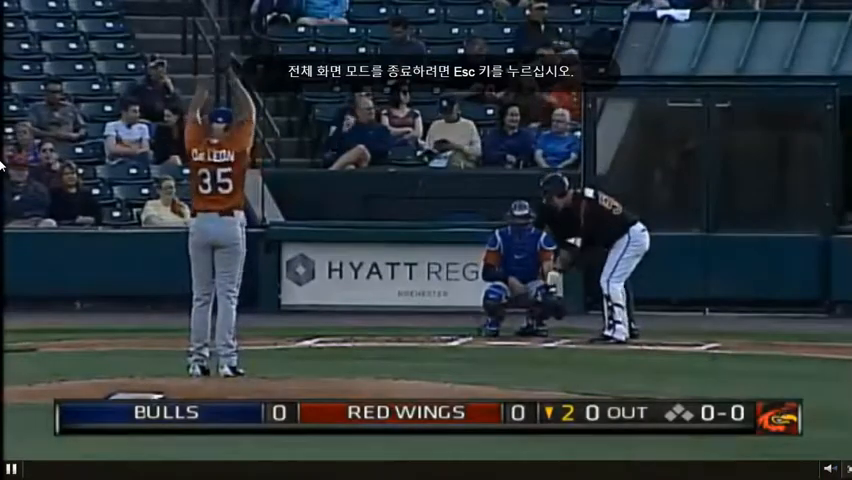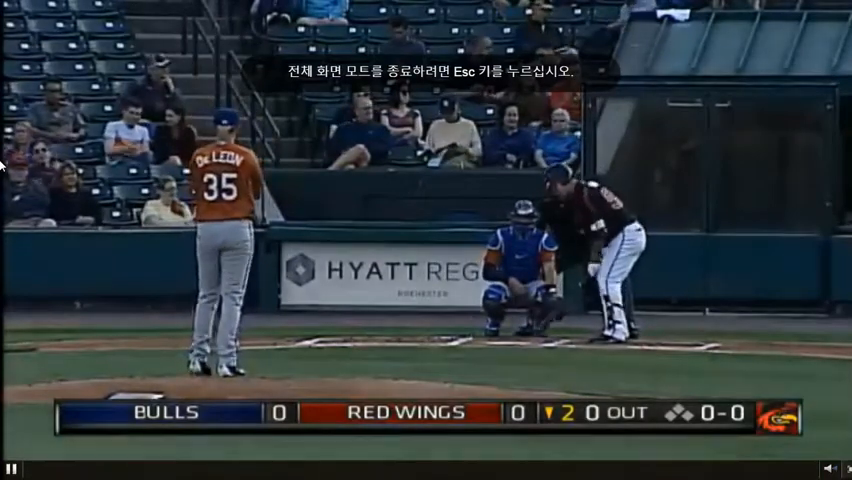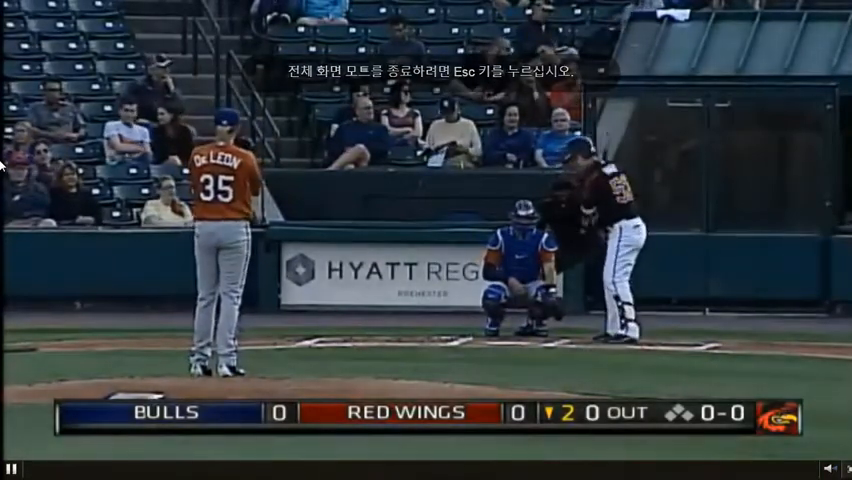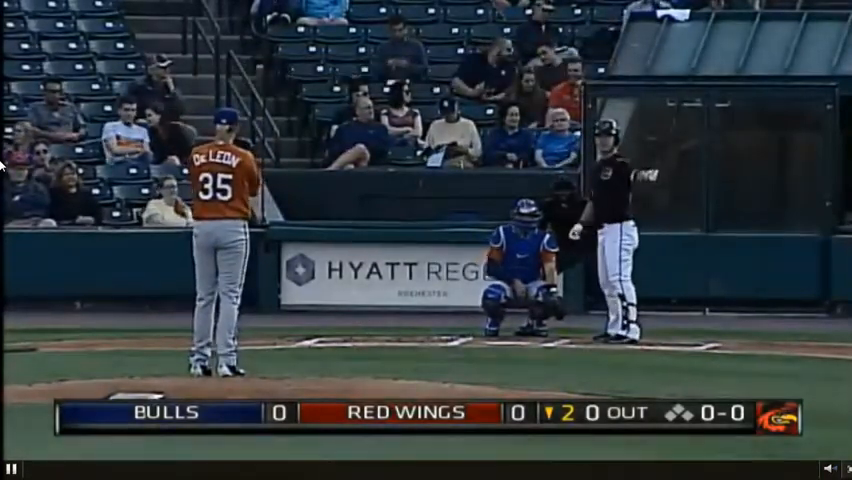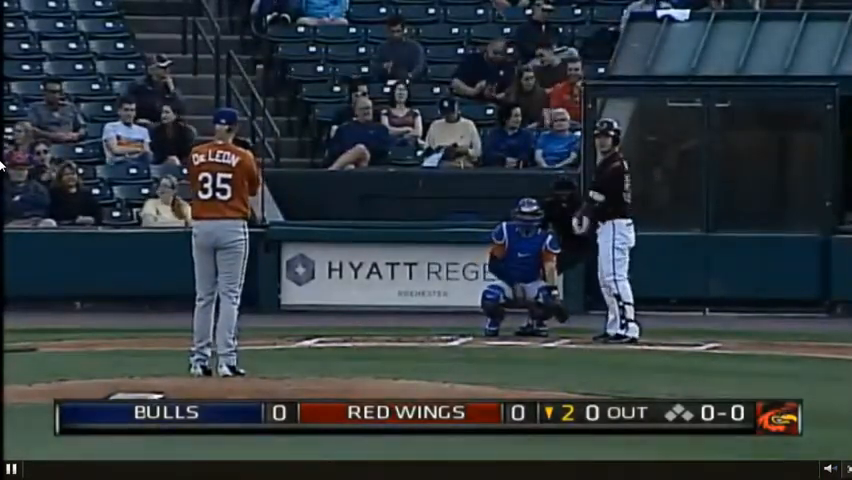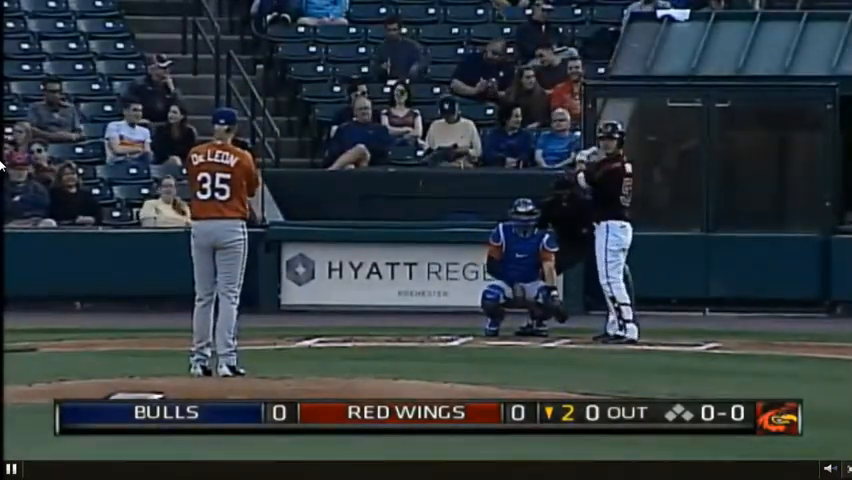
dt=0.7s
person 1, frame 1
left shoulder: (195, 146)
right shoulder: (238, 147)
left elbow: (192, 113)
right elbow: (250, 114)
left wrist: (207, 78)
right wrist: (233, 79)
left hip: (200, 224)
right hip: (230, 225)
left knee: (201, 296)
right knee: (227, 296)
left ankle: (197, 359)
right ankle: (226, 360)
person 1, frame 2
left shoulder: (199, 156)
right shoulder: (246, 157)
left elbow: (196, 189)
right elbow: (257, 193)
left hip: (206, 229)
right hip: (237, 229)
left knee: (207, 295)
right knee: (232, 297)
left ankle: (198, 355)
right ankle: (226, 361)
person 1, frame 3
left shoulder: (197, 155)
right shoulder: (245, 158)
right elbow: (256, 190)
left hip: (204, 228)
right hip: (234, 229)
left knee: (205, 295)
right knee: (230, 296)
left ankle: (199, 359)
right ankle: (226, 360)
person 1, frame 4
left shoulder: (196, 155)
right shoulder: (244, 158)
right elbow: (254, 190)
left hip: (202, 227)
right hip: (232, 228)
left knee: (204, 295)
right knee: (229, 295)
left ankle: (199, 359)
right ankle: (226, 360)
person 1, frame 5
left shoulder: (196, 155)
right shoulder: (243, 157)
right elbow: (254, 189)
left hip: (201, 227)
right hip: (232, 227)
left knee: (204, 295)
right knee: (229, 295)
left ankle: (199, 359)
right ankle: (226, 360)
person 1, frame 6
left shoulder: (194, 155)
right shoulder: (242, 158)
right elbow: (252, 190)
left hip: (200, 227)
right hip: (231, 228)
left knee: (203, 296)
right knee: (228, 296)
left ankle: (199, 359)
right ankle: (226, 360)
person 2, frame 1
left shoulder: (583, 205)
right shoulder: (580, 197)
left elbow: (573, 245)
left hip: (631, 237)
right hip: (625, 237)
left knee: (610, 281)
right knee: (611, 281)
left ankle: (616, 332)
right ankle: (624, 327)
person 2, frame 2
left shoulder: (583, 194)
right shoulder: (581, 191)
left elbow: (599, 230)
left wrist: (594, 259)
left hip: (627, 235)
right hip: (625, 235)
left knee: (608, 280)
right knee: (606, 280)
left ankle: (616, 331)
right ankle: (618, 328)
person 2, frame 3
left shoulder: (592, 177)
right shoulder: (611, 168)
left elbow: (588, 213)
left wrist: (587, 221)
right wrist: (597, 218)
left hip: (623, 230)
right hip: (633, 227)
left knee: (615, 279)
right knee: (612, 280)
left ankle: (628, 329)
right ankle: (614, 328)
person 2, frame 4
left shoulder: (620, 163)
right shoulder: (598, 167)
left elbow: (634, 174)
left wrist: (646, 176)
right wrist: (581, 223)
left hip: (619, 229)
right hip: (604, 230)
left knee: (620, 279)
right knee: (607, 282)
left ankle: (630, 330)
right ankle: (615, 328)
person 2, frame 5
left shoulder: (612, 164)
right shoulder: (611, 163)
left elbow: (598, 196)
left wrist: (580, 216)
right wrist: (588, 216)
left hip: (615, 226)
right hip: (611, 226)
left knee: (615, 277)
right knee: (606, 279)
left ankle: (628, 329)
right ankle: (615, 328)
person 2, frame 6
left shoulder: (612, 166)
right shoulder: (623, 164)
left elbow: (584, 181)
right elbow: (597, 177)
left wrist: (581, 163)
left hip: (610, 227)
right hip: (620, 226)
left knee: (611, 280)
right knee: (610, 280)
left ankle: (627, 329)
right ankle: (615, 328)
person 3, frame 1
left shoulder: (541, 238)
right shoulder: (499, 237)
left elbow: (548, 266)
right elbow: (487, 272)
left wrist: (551, 289)
right wrist: (508, 279)
left hip: (532, 285)
right hip: (507, 285)
left knee: (549, 299)
right knee: (491, 298)
left ankle: (536, 322)
right ankle: (494, 322)
person 3, frame 2
left shoulder: (543, 239)
right shoulder: (500, 237)
left elbow: (549, 267)
right elbow: (487, 271)
left wrist: (551, 290)
right wrist: (509, 280)
left hip: (532, 286)
right hip: (507, 285)
left knee: (551, 300)
right knee: (491, 298)
left ankle: (535, 323)
right ankle: (494, 323)
person 3, frame 3
left shoulder: (543, 239)
right shoulder: (500, 237)
left elbow: (549, 267)
right elbow: (488, 271)
left wrist: (552, 291)
right wrist: (509, 280)
left hip: (532, 285)
right hip: (507, 285)
left knee: (550, 300)
right knee: (491, 297)
left ankle: (535, 323)
right ankle: (493, 323)
person 3, frame 4
left shoulder: (544, 239)
right shoulder: (503, 234)
left elbow: (550, 267)
right elbow: (491, 268)
left wrist: (553, 292)
right wrist: (513, 281)
left hip: (533, 285)
right hip: (508, 284)
left knee: (550, 299)
right knee: (490, 296)
left ankle: (535, 324)
right ankle: (493, 324)
person 3, frame 5
left shoulder: (545, 239)
right shoulder: (505, 231)
left elbow: (550, 267)
right elbow: (494, 264)
left wrist: (554, 293)
right wrist: (513, 283)
left hip: (532, 284)
right hip: (508, 283)
left knee: (550, 299)
right knee: (489, 298)
left ankle: (536, 323)
right ankle: (494, 323)
person 3, frame 6
left shoulder: (543, 238)
right shoulder: (502, 233)
left elbow: (549, 267)
right elbow: (492, 265)
left wrist: (554, 293)
right wrist: (512, 284)
left hip: (532, 284)
right hip: (507, 283)
left knee: (549, 299)
right knee: (489, 298)
left ankle: (536, 324)
right ankle: (493, 323)
